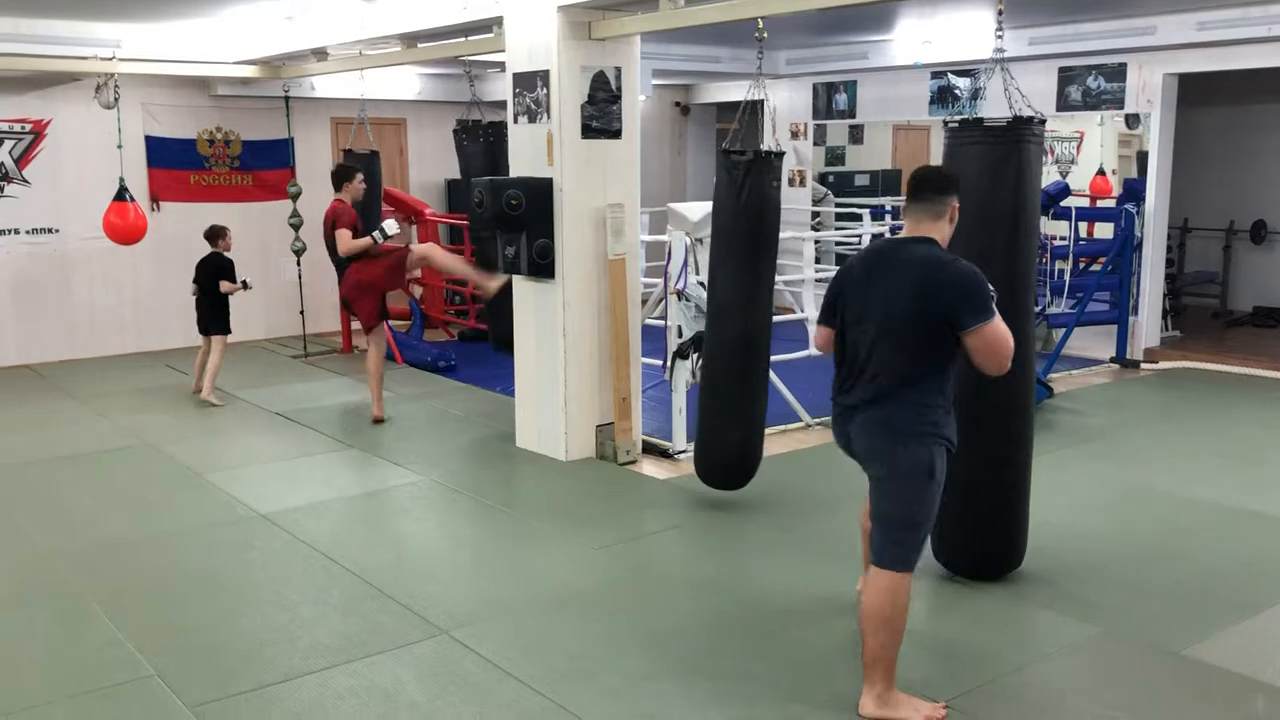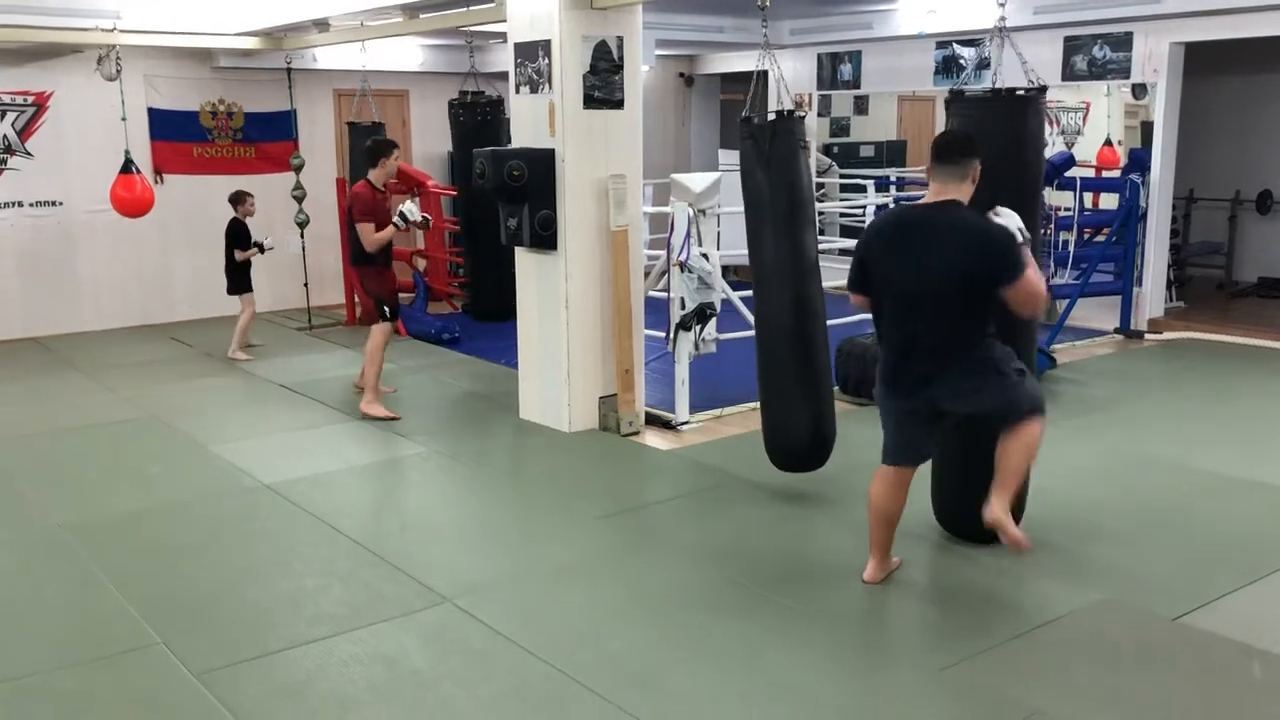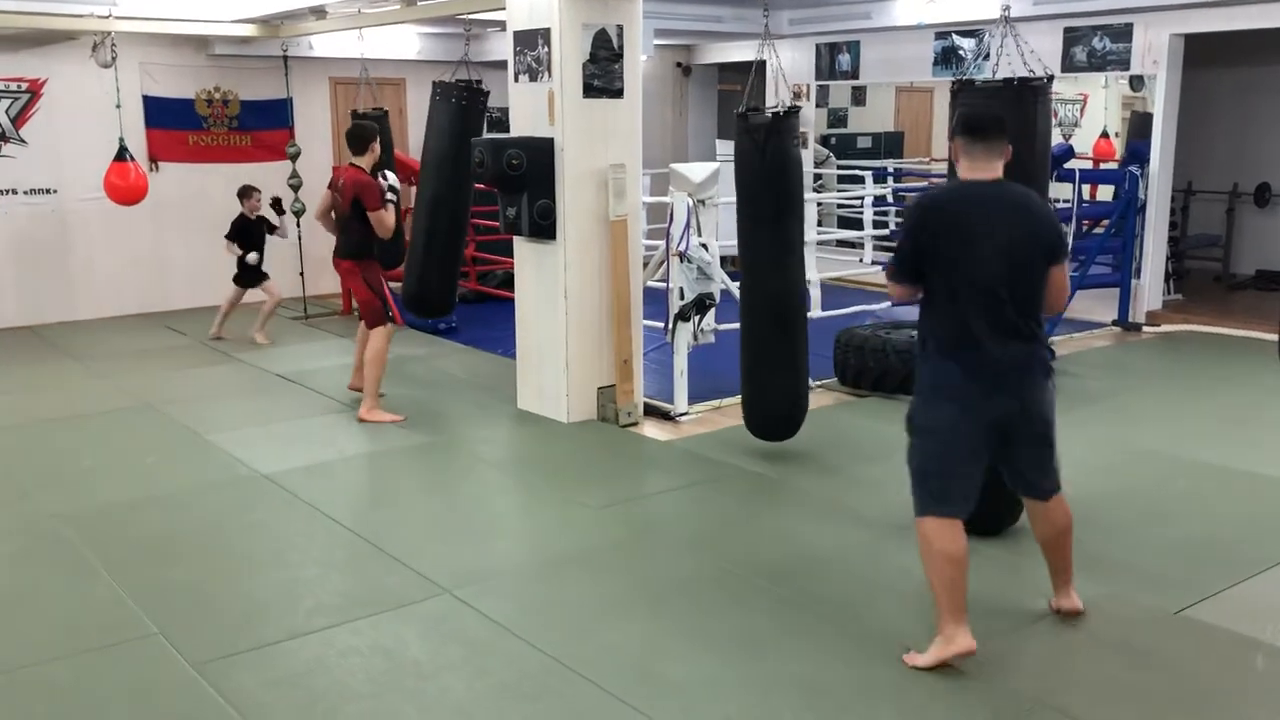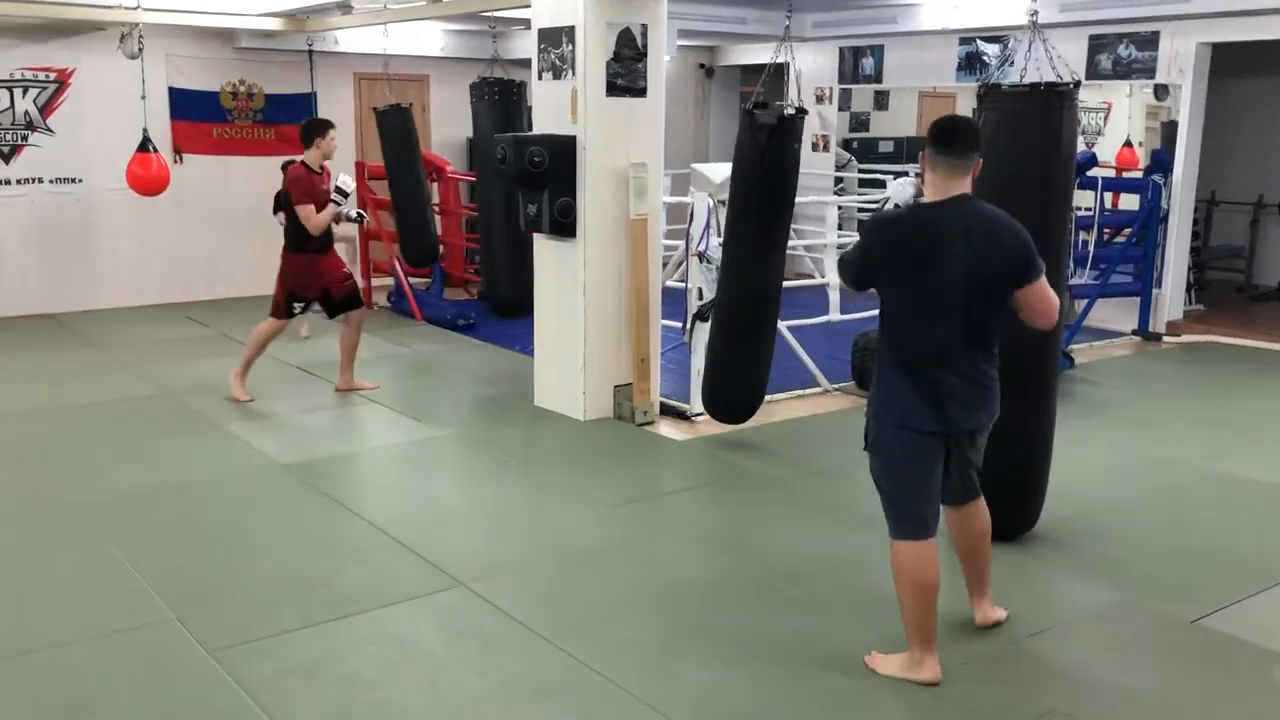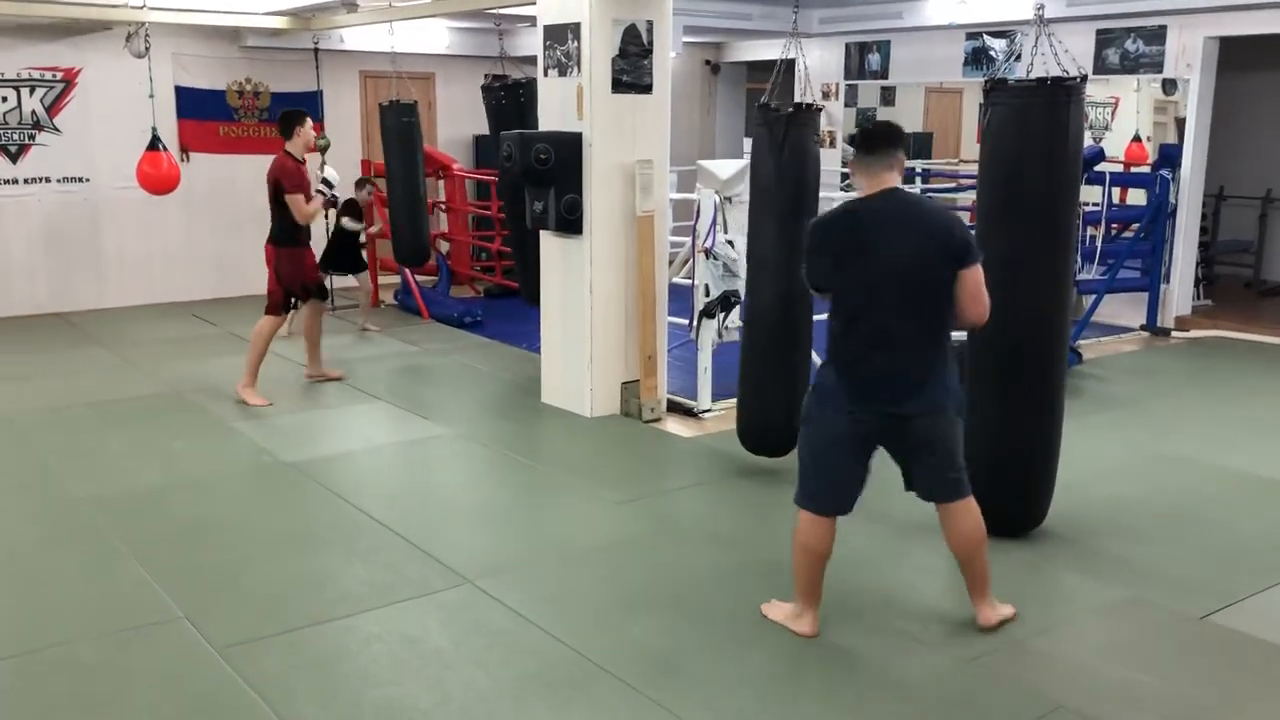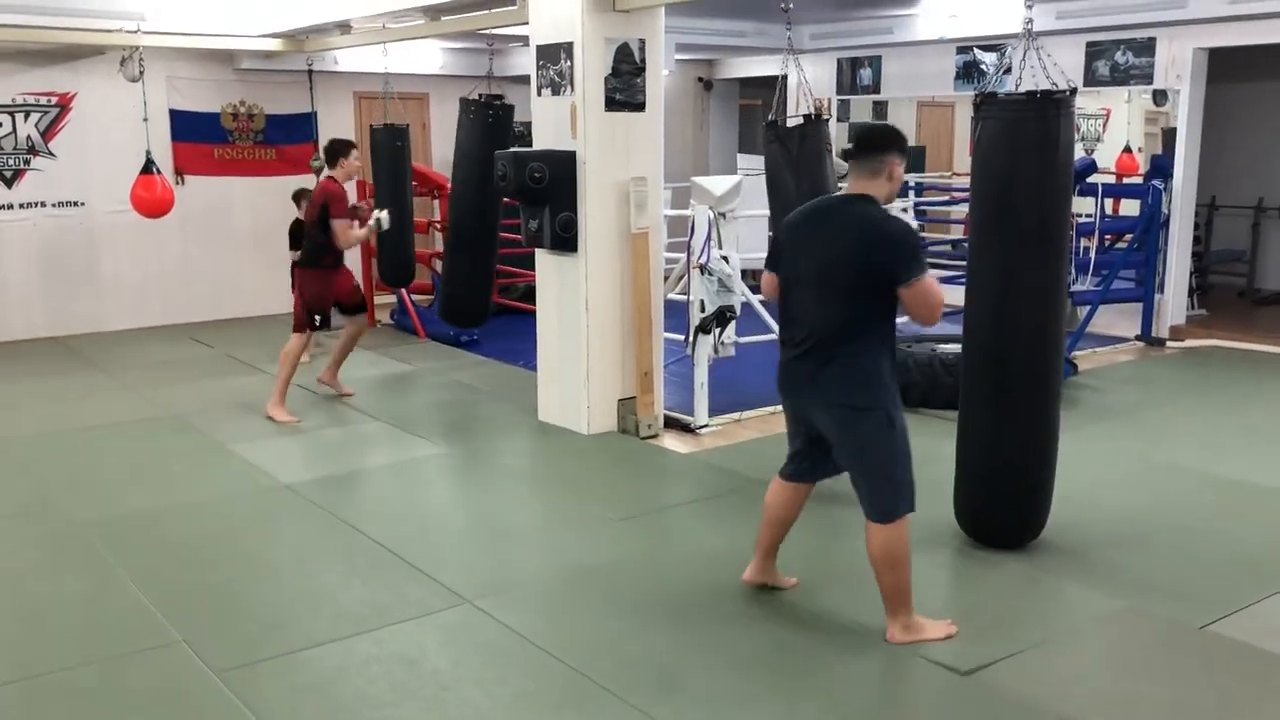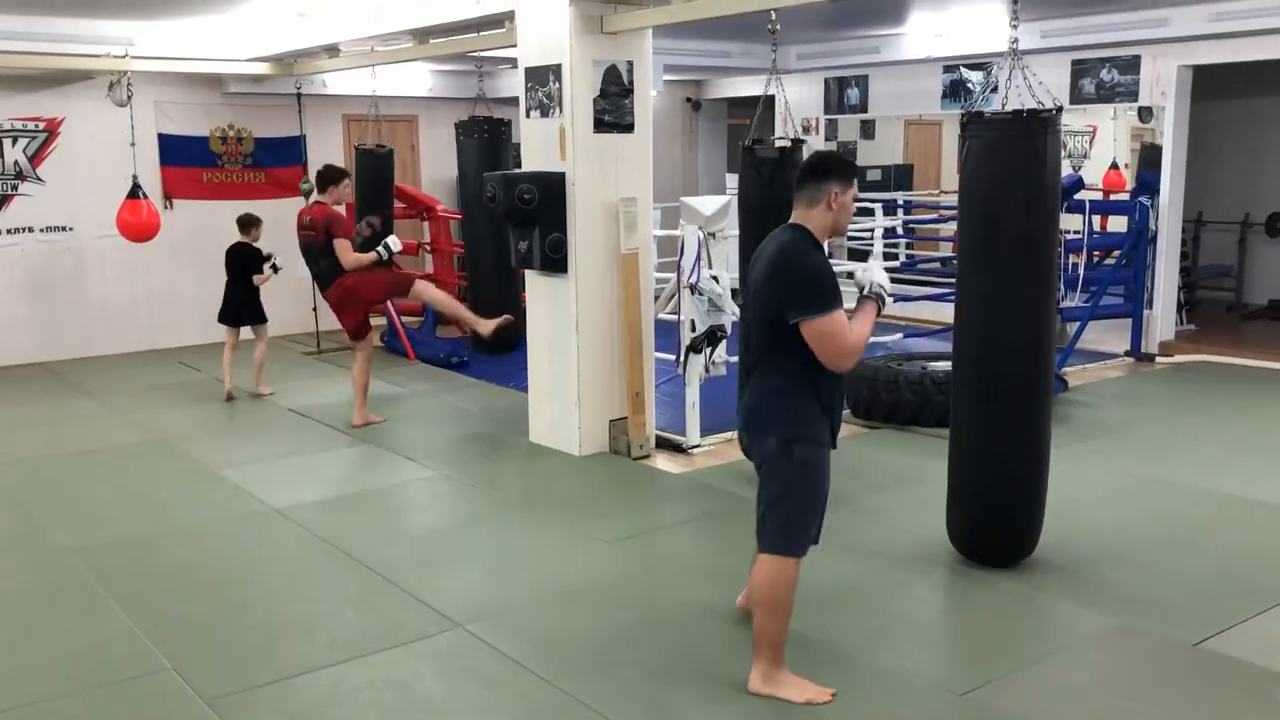
dt=0.7s
person 1, frame 1
left shoulder: (859, 264)
right shoulder: (957, 276)
left elbow: (824, 341)
right elbow: (997, 361)
right wrist: (985, 305)
left hip: (853, 418)
right hip: (908, 428)
left knee: (887, 496)
right knee: (895, 558)
left ankle: (870, 585)
person 1, frame 2
left shoulder: (881, 230)
right shoulder: (989, 237)
left elbow: (860, 300)
right elbow: (1035, 306)
right wrist: (1019, 247)
left hip: (902, 375)
right hip: (970, 375)
left knee: (896, 463)
right knee: (1028, 407)
left ankle: (877, 561)
right ankle: (999, 505)
person 1, frame 3
left shoulder: (930, 209)
right shoulder: (1038, 213)
left elbow: (900, 290)
right elbow: (1056, 301)
left hip: (953, 383)
right hip: (1026, 375)
left knee: (938, 509)
right knee: (1042, 489)
left ankle: (953, 632)
right ankle: (1066, 592)
person 1, frame 4
left shoulder: (889, 229)
right shoulder: (1008, 232)
left elbow: (852, 278)
right elbow: (1045, 316)
left hip: (907, 401)
right hip: (975, 394)
left knee: (911, 526)
right knee: (963, 495)
left ankle: (922, 655)
right ankle: (983, 603)
person 1, frame 5
left shoulder: (828, 229)
right shoulder: (946, 225)
right elbow: (976, 312)
left hip: (847, 392)
right hip: (927, 391)
left knee: (817, 502)
right knee: (953, 495)
left ankle: (803, 610)
right ankle: (985, 603)
person 1, frame 6
left shoulder: (799, 221)
right shoulder: (890, 234)
left elbow: (771, 289)
right elbow: (929, 311)
right wrist: (912, 262)
left hip: (799, 377)
right hip: (858, 388)
left knee: (798, 469)
right knee: (888, 505)
left ankle: (760, 566)
right ankle: (902, 621)
person 1, frame 7
left shoulder: (782, 245)
right shoulder: (805, 264)
right elbow: (843, 355)
right wrist: (874, 298)
left hip: (770, 406)
right hip: (790, 417)
left knee: (779, 512)
right knee: (784, 542)
left ankle: (754, 593)
right ankle: (768, 670)
person 2, frame 1
left shoulder: (333, 212)
right shoulder: (343, 212)
right elbow: (344, 249)
left wrist: (379, 238)
right wrist: (377, 236)
left hip: (351, 284)
right hip: (363, 274)
left knee: (376, 341)
right knee: (427, 251)
left ankle: (377, 407)
right ankle: (484, 283)
person 2, frame 2
left shoulder: (383, 190)
right shoulder: (361, 194)
right elbow: (370, 243)
left wrist: (410, 219)
right wrist: (399, 220)
left hip: (382, 267)
right hip: (366, 269)
left knee: (385, 324)
right knee: (382, 326)
left ankle: (365, 378)
right ankle: (369, 400)
person 2, frame 3
left shoulder: (341, 176)
right shoulder: (366, 183)
left elbow: (321, 214)
right elbow: (385, 231)
right wrist: (391, 196)
left hip: (346, 257)
right hip: (359, 262)
left knee: (371, 318)
right knee: (382, 328)
left ankle: (358, 377)
right ankle: (370, 407)
person 2, frame 4
left shoulder: (324, 173)
right shoulder: (297, 176)
right elbow: (313, 225)
left wrist: (346, 214)
right wrist: (338, 198)
left hip: (325, 255)
right hip: (298, 259)
left knee: (355, 313)
right knee: (277, 321)
left ankle: (346, 378)
right ankle: (238, 376)
person 2, frame 5
left shoulder: (299, 162)
right shoulder: (284, 166)
right elbow: (303, 215)
left wrist: (321, 195)
right wrist: (324, 188)
left hip: (300, 246)
right hip: (284, 250)
left knee: (316, 301)
right knee: (275, 315)
left ankle: (315, 365)
right ankle: (247, 384)
person 2, frame 6
left shoulder: (330, 187)
right shoulder: (334, 192)
right elbow: (346, 241)
right wrist: (372, 227)
left hip: (332, 267)
right hip: (313, 271)
left knee: (361, 318)
right knee: (303, 335)
left ankle: (330, 374)
right ankle: (276, 403)
person 2, frame 7
left shoulder: (304, 216)
right shoulder: (335, 218)
right elbow: (348, 261)
left wrist: (360, 233)
right wrist: (381, 252)
left hip: (333, 293)
right hip: (349, 284)
left knee: (363, 347)
right knee: (421, 288)
left ankle: (360, 414)
right ankle: (480, 324)
